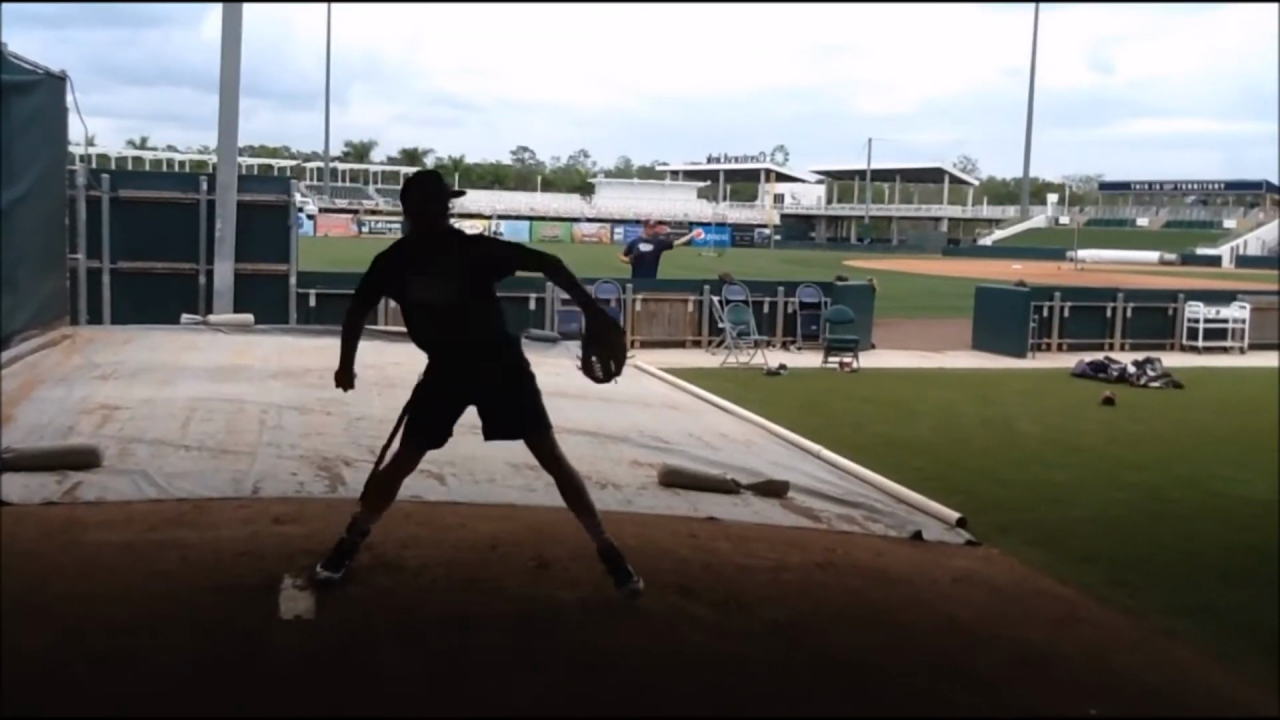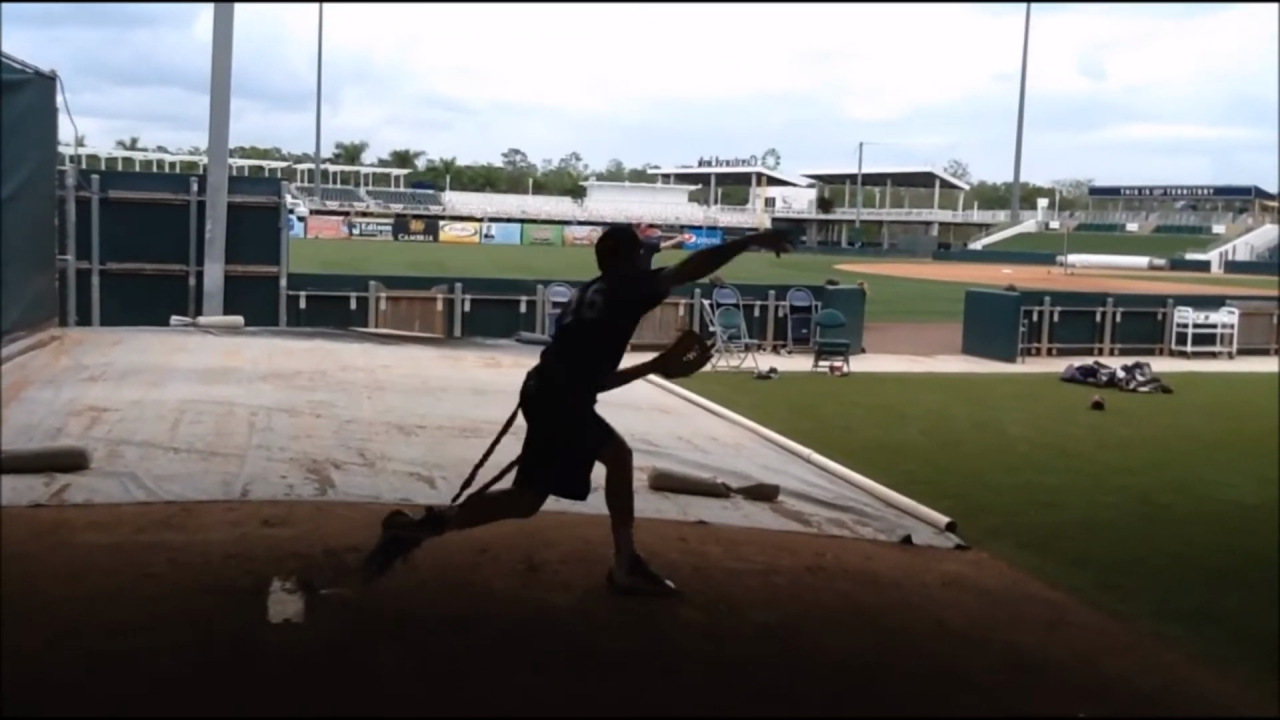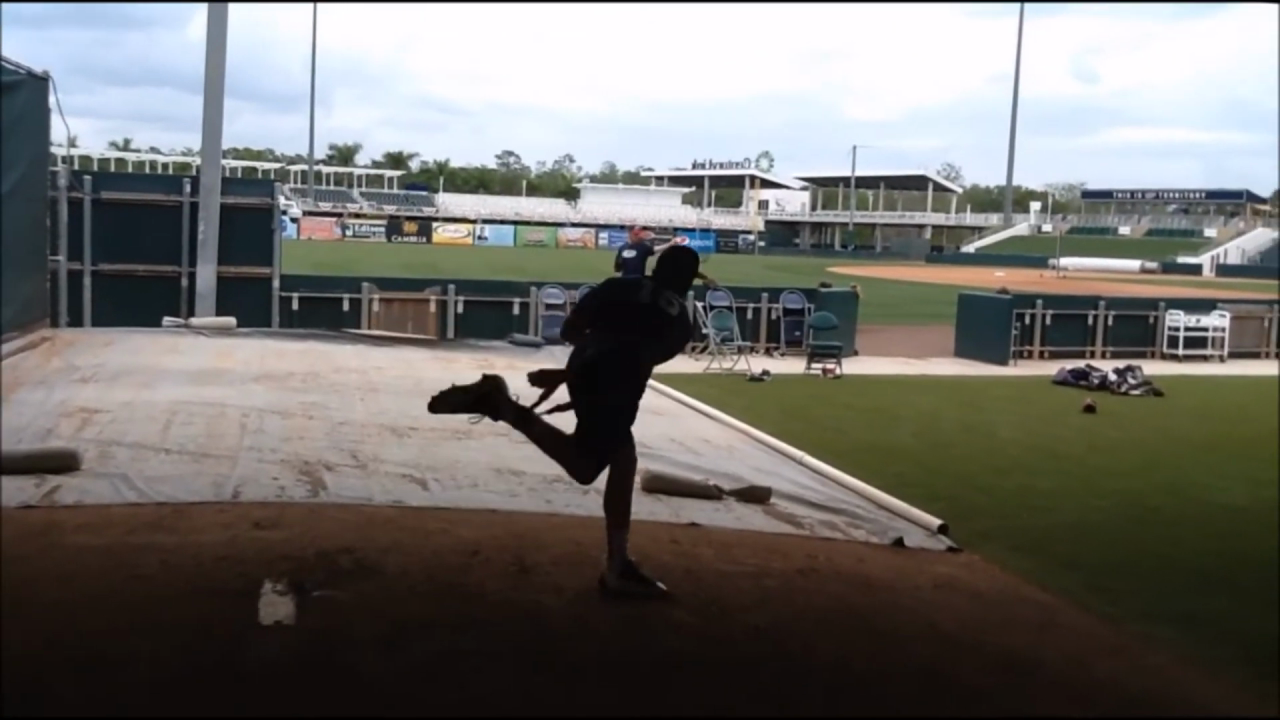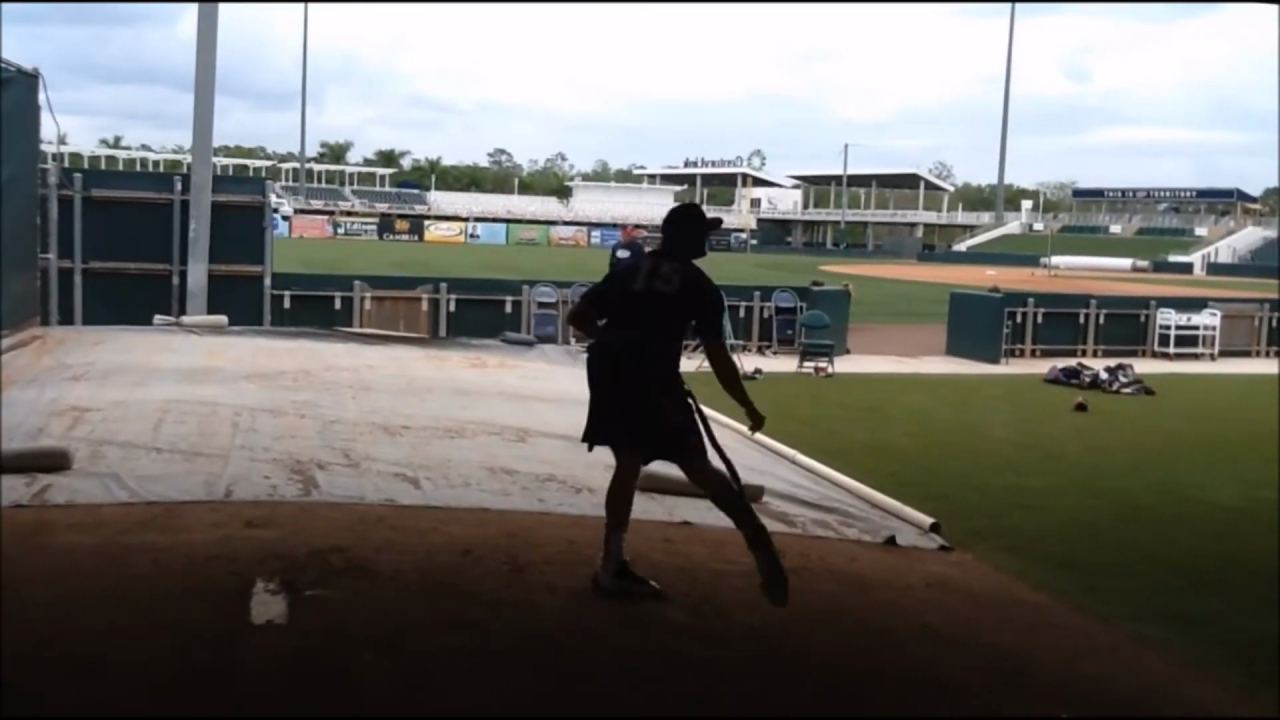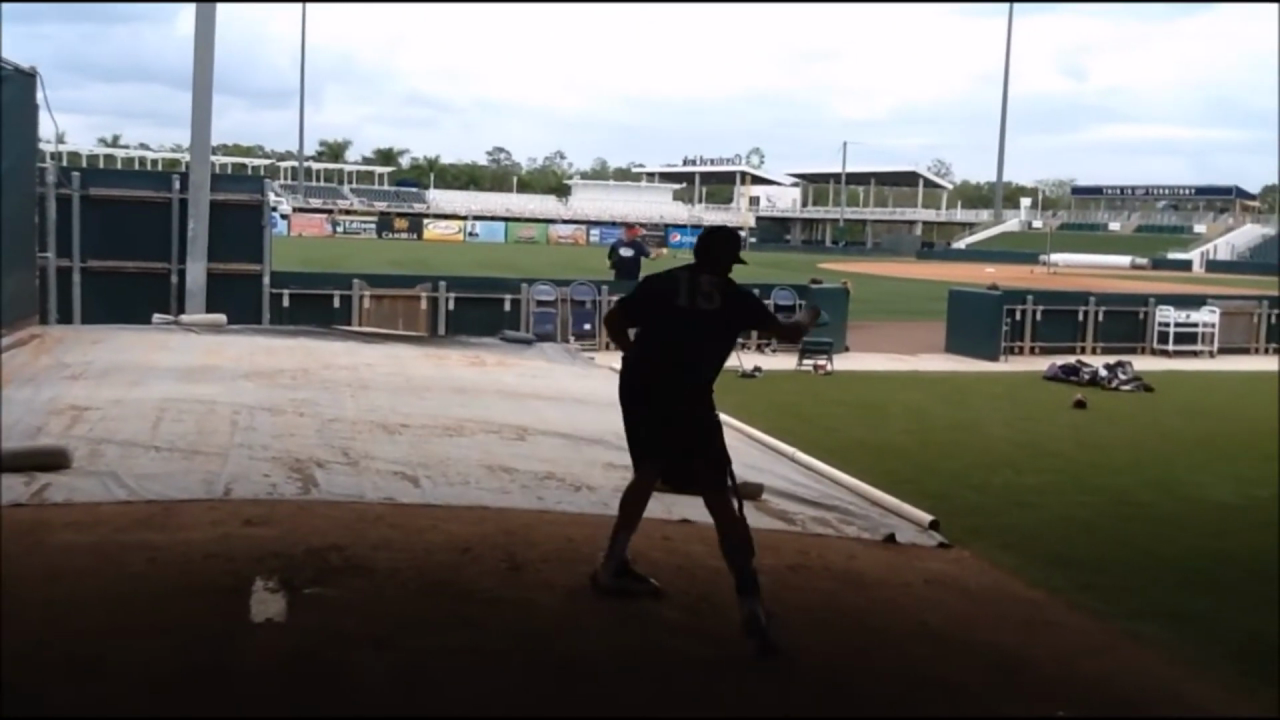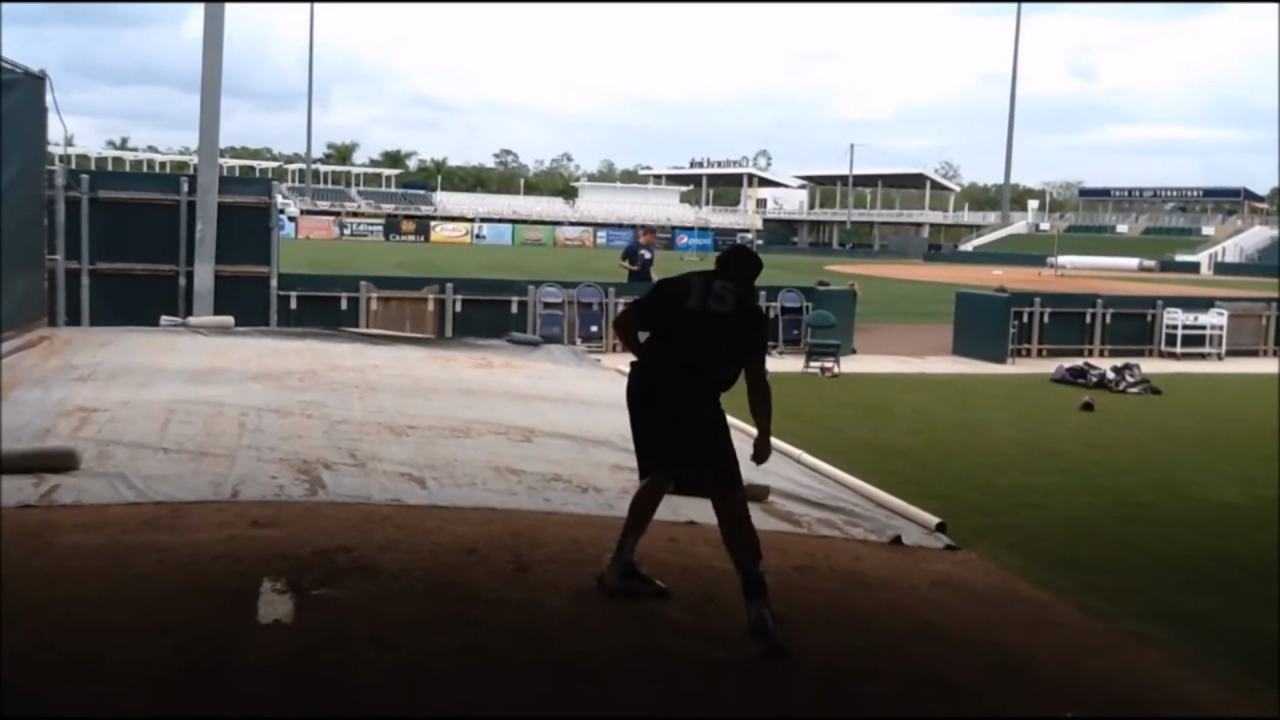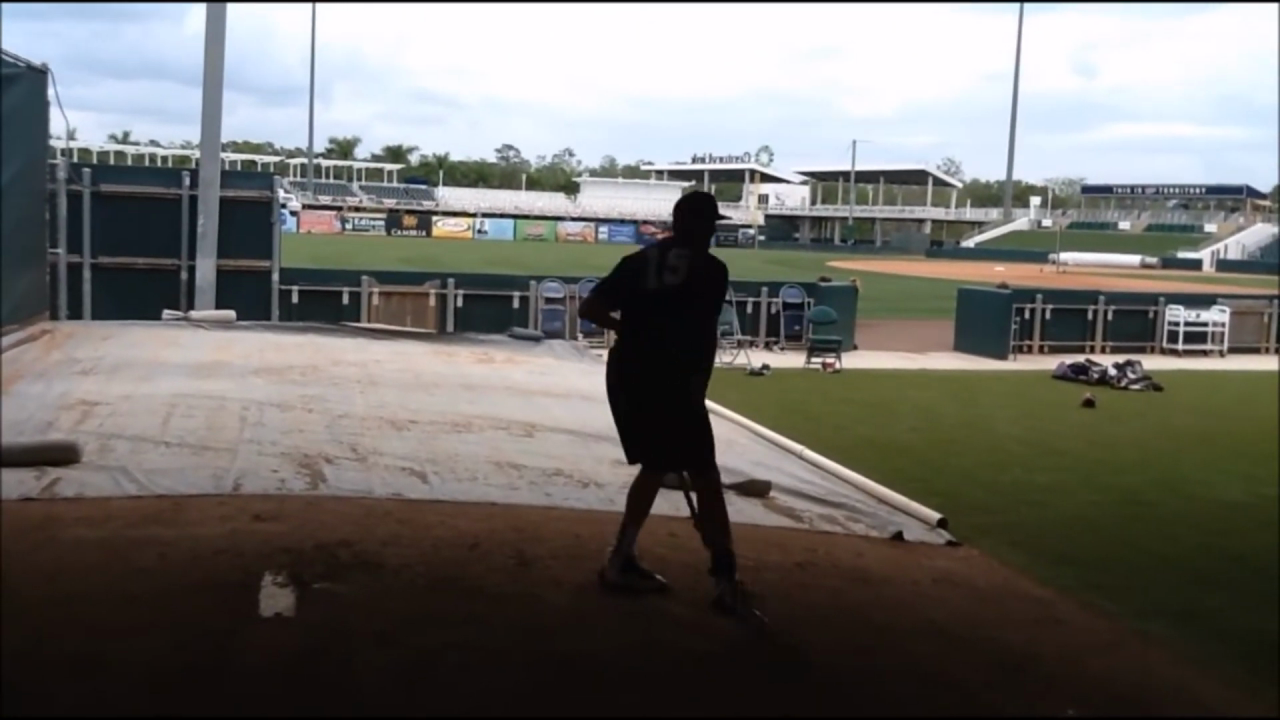
dt=0.3s
person 1, frame 1
left shoulder: (475, 249)
right shoulder: (392, 263)
left elbow: (547, 263)
right elbow: (358, 310)
left wrist: (595, 312)
right wrist: (346, 361)
left hip: (499, 362)
right hip: (445, 369)
left knee: (551, 457)
right knee: (404, 459)
left ankle: (605, 548)
right ankle: (352, 539)
person 1, frame 2
left shoulder: (593, 296)
right shoulder: (625, 293)
right elbow: (688, 270)
left wrist: (651, 366)
right wrist: (751, 242)
left hip: (560, 395)
right hip: (558, 400)
left knee: (618, 457)
right knee: (527, 498)
left ankle: (626, 565)
right ankle: (413, 530)
person 1, frame 3
left shoulder: (618, 287)
right shoulder: (681, 319)
left elbow: (571, 326)
right elbow: (654, 353)
right wrist: (565, 376)
left hip: (590, 363)
right hip: (620, 370)
left knee: (624, 460)
right knee: (583, 465)
left ankle: (619, 567)
right ankle: (497, 401)
person 1, frame 4
left shoulder: (627, 270)
right shoulder: (699, 286)
left elbow: (580, 316)
right elbow: (718, 356)
right wrist: (748, 406)
left hip: (608, 366)
right hip: (654, 375)
left knee: (629, 462)
right knee: (698, 468)
left ankle: (612, 568)
right ankle: (755, 537)
person 1, frame 5
left shoulder: (659, 283)
right shoulder: (736, 297)
left elbow: (614, 321)
right elbow: (787, 332)
right wrist: (809, 318)
left hip: (639, 386)
right hip: (686, 395)
left knee: (648, 472)
right knee: (719, 496)
left ankle: (613, 566)
right ankle: (751, 603)
person 1, frame 6
left shoulder: (675, 286)
right shoulder: (749, 310)
left elbow: (625, 323)
right elbow: (756, 380)
right wrist: (764, 436)
left hip: (646, 388)
right hip: (693, 398)
left knee: (660, 475)
right knee: (729, 498)
left ankle: (620, 567)
right ankle: (757, 606)
person 1, frame 7
left shoulder: (638, 261)
right shoulder: (711, 269)
left elbow: (589, 309)
right elbow: (705, 340)
right wrist: (697, 396)
left hip: (623, 373)
right hip: (669, 377)
left knee: (657, 465)
right knee: (705, 477)
left ankle: (621, 563)
right ankle: (724, 580)
